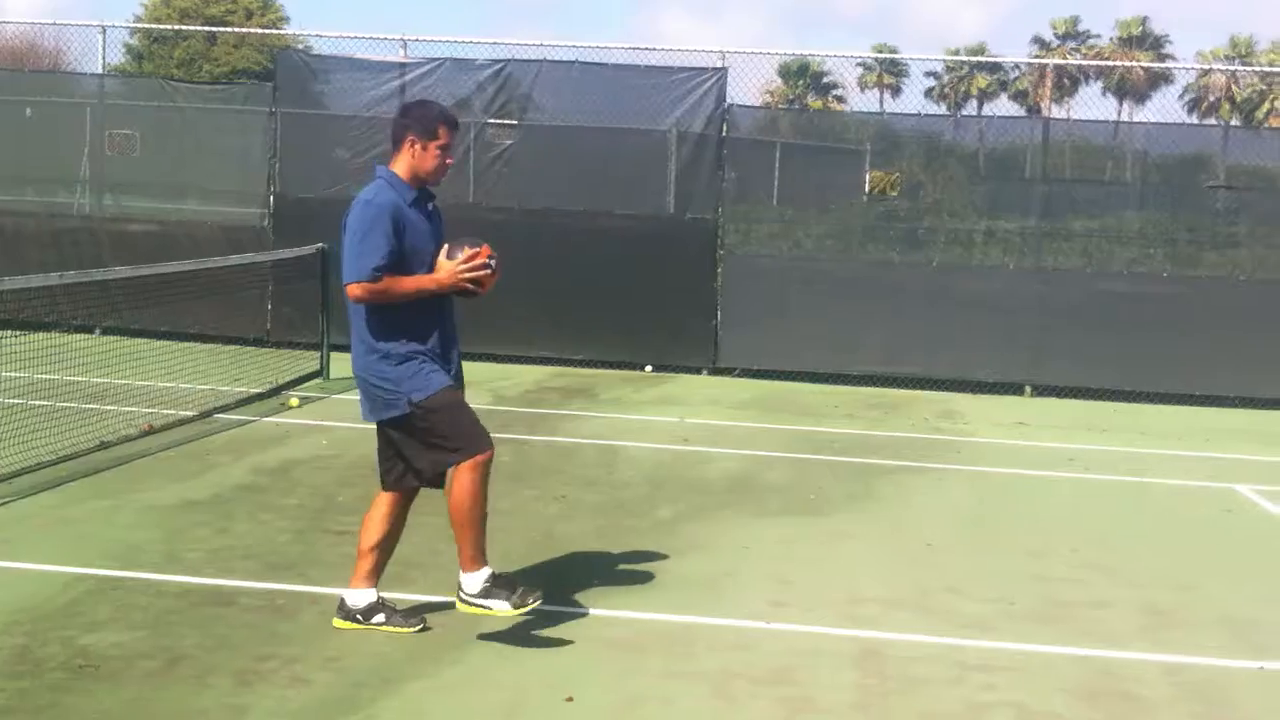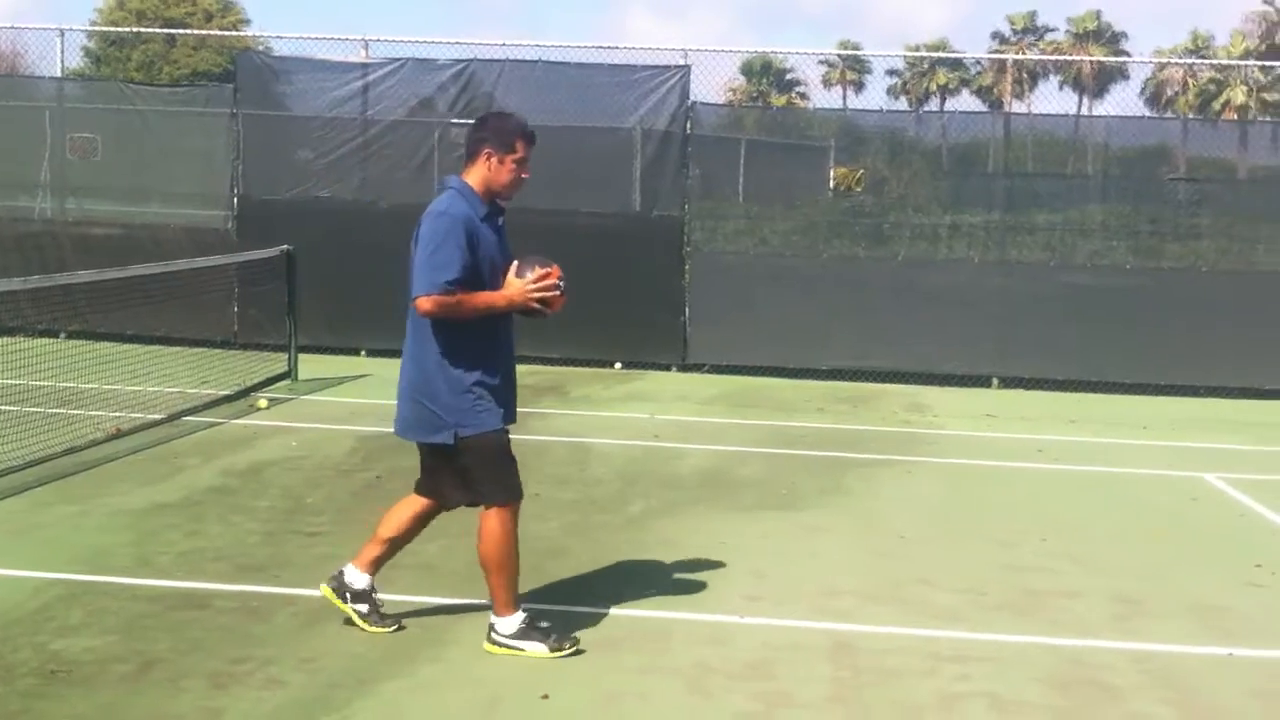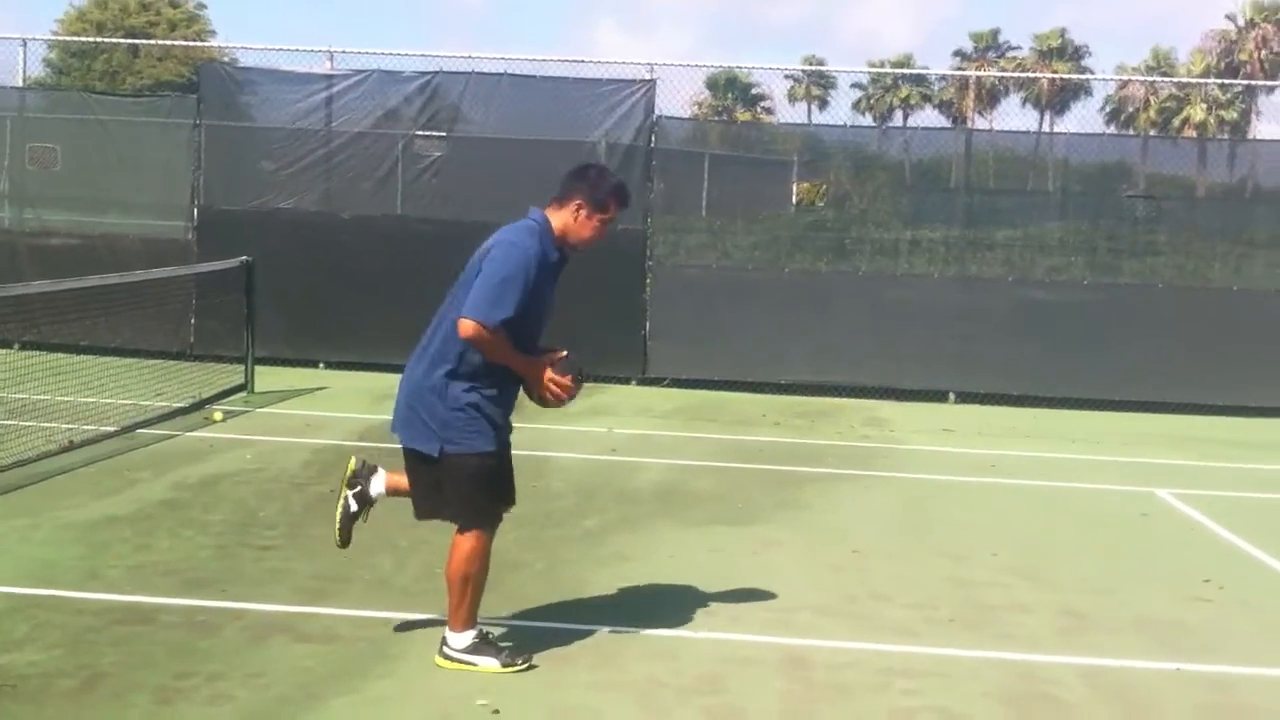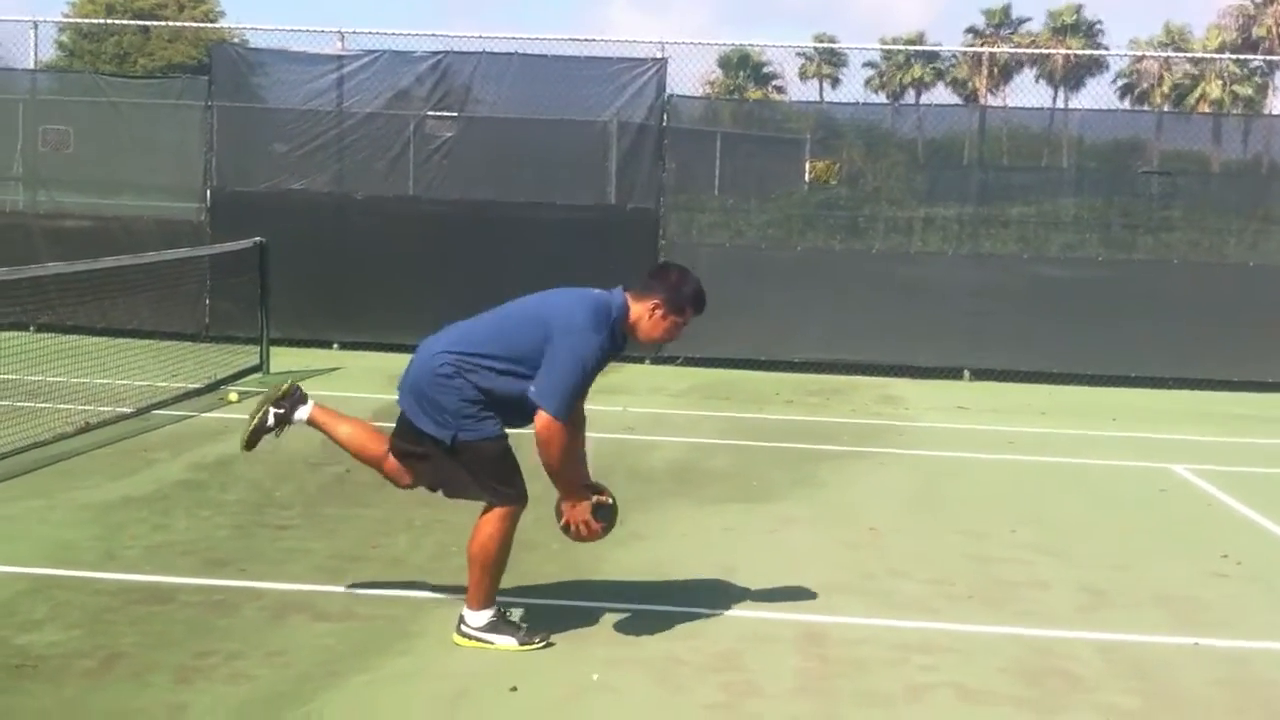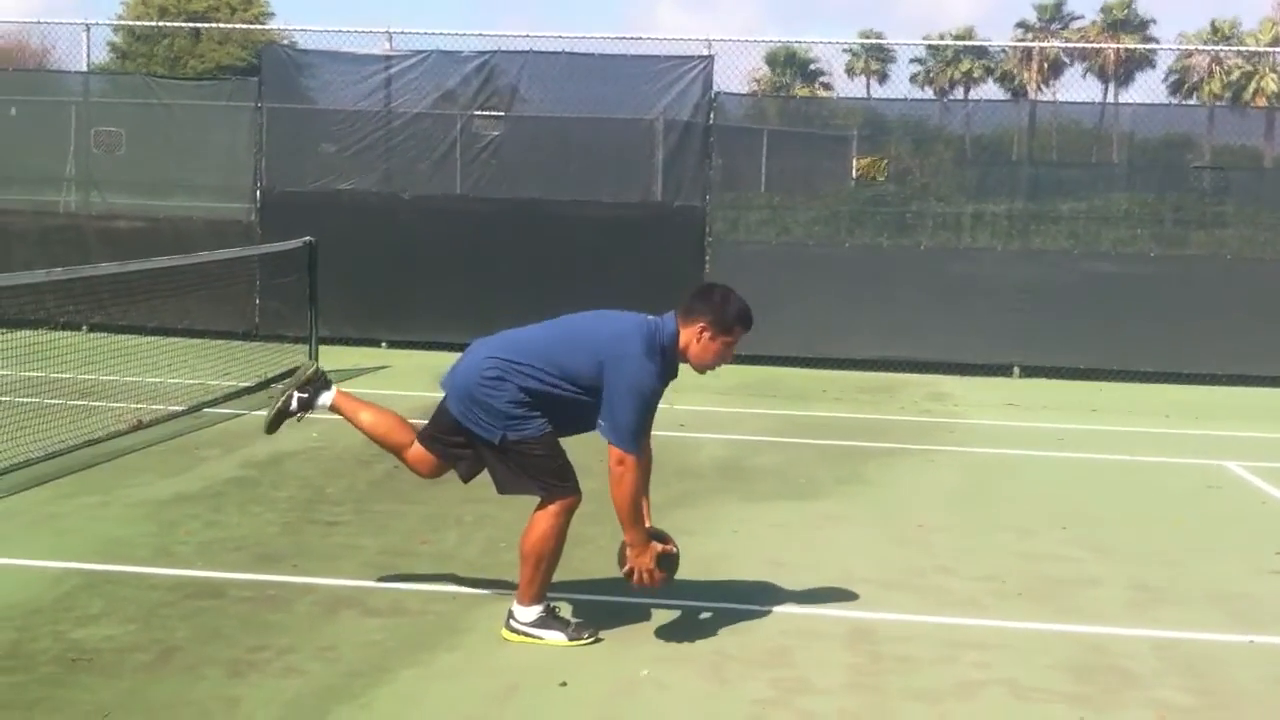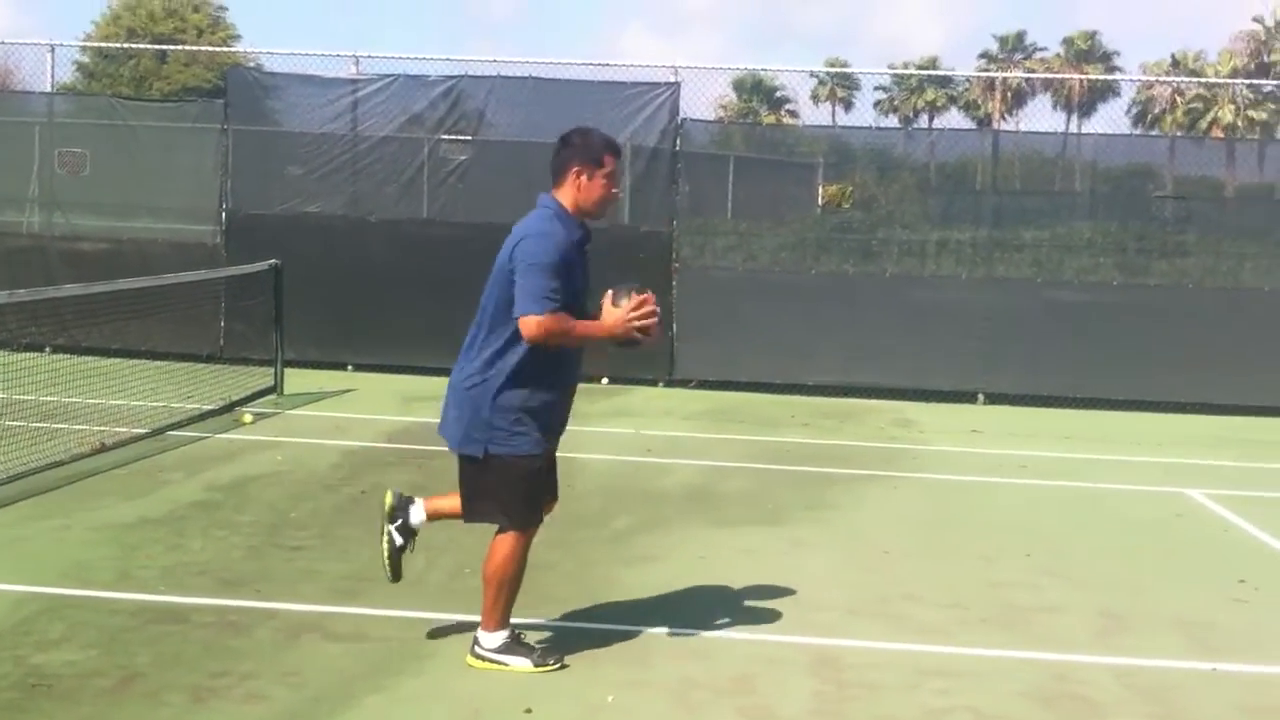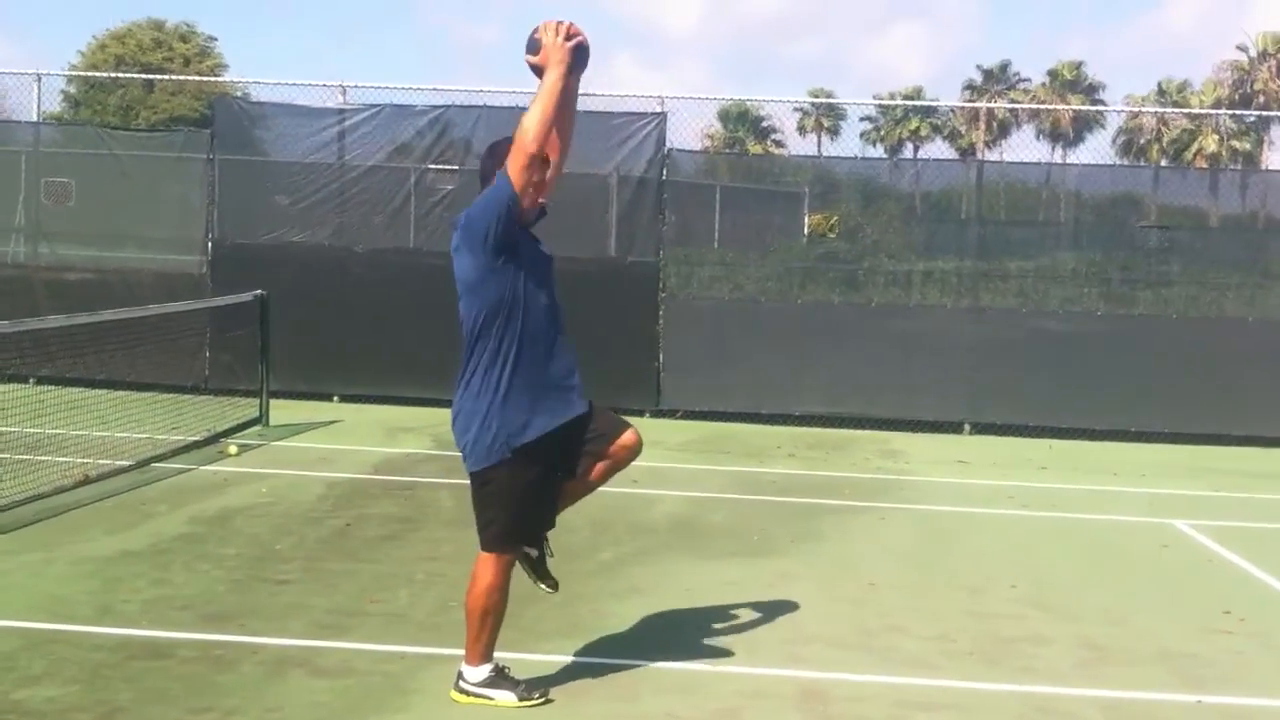
dt=0.7s
person 1, frame 1
left shoulder: (423, 204)
right shoulder: (376, 205)
right elbow: (360, 287)
left wrist: (458, 275)
right wrist: (439, 280)
left hip: (422, 366)
right hip: (398, 367)
left knee: (400, 486)
right knee: (473, 454)
left ankle: (359, 598)
right ankle: (475, 581)
person 1, frame 2
left shoulder: (485, 216)
right shoulder: (450, 217)
right elbow: (431, 301)
left wrist: (521, 294)
right wrist: (506, 297)
left hip: (463, 387)
right hip: (457, 390)
left knee: (435, 494)
right knee: (501, 500)
left ankle: (355, 578)
right ankle: (508, 624)
person 1, frame 3
left shoulder: (543, 247)
right shoulder: (523, 249)
right elbow: (473, 327)
left wrist: (539, 366)
right wrist: (532, 371)
left hip: (460, 396)
right hip: (451, 399)
left knee: (491, 502)
right knee: (479, 519)
left ankle: (373, 483)
right ankle: (460, 642)
person 1, frame 4
left shoulder: (600, 315)
right shoulder: (587, 332)
left elbow: (569, 408)
right elbow: (547, 426)
left wrist: (579, 480)
right wrist: (573, 498)
left hip: (439, 374)
right hip: (451, 385)
left knee: (400, 469)
right knee: (506, 500)
left ankle: (300, 408)
right ankle: (477, 619)
person 1, frame 5
left shoulder: (650, 341)
right shoulder: (639, 361)
left elbow: (637, 444)
right elbow: (622, 463)
left wrist: (646, 518)
right wrist: (639, 546)
left hip: (482, 377)
right hip: (495, 390)
left knee: (422, 455)
right knee: (560, 497)
left ankle: (321, 394)
right ankle: (527, 616)
person 1, frame 6
left shoulder: (563, 231)
right shoulder: (546, 236)
right elbow: (536, 327)
left wrist: (609, 320)
right wrist: (607, 328)
left hip: (512, 399)
right hip: (501, 405)
left knee: (534, 502)
right knee: (520, 520)
left ankle: (414, 512)
right ankle: (492, 641)
person 1, frame 7
left shoulder: (513, 230)
right shoulder: (481, 229)
left elbow: (554, 153)
right elbow: (526, 149)
left wrist: (567, 75)
right wrist: (555, 67)
left hip: (546, 407)
right hip: (502, 420)
left knee: (622, 442)
right knee: (500, 552)
left ankle: (536, 527)
right ankle: (475, 673)
